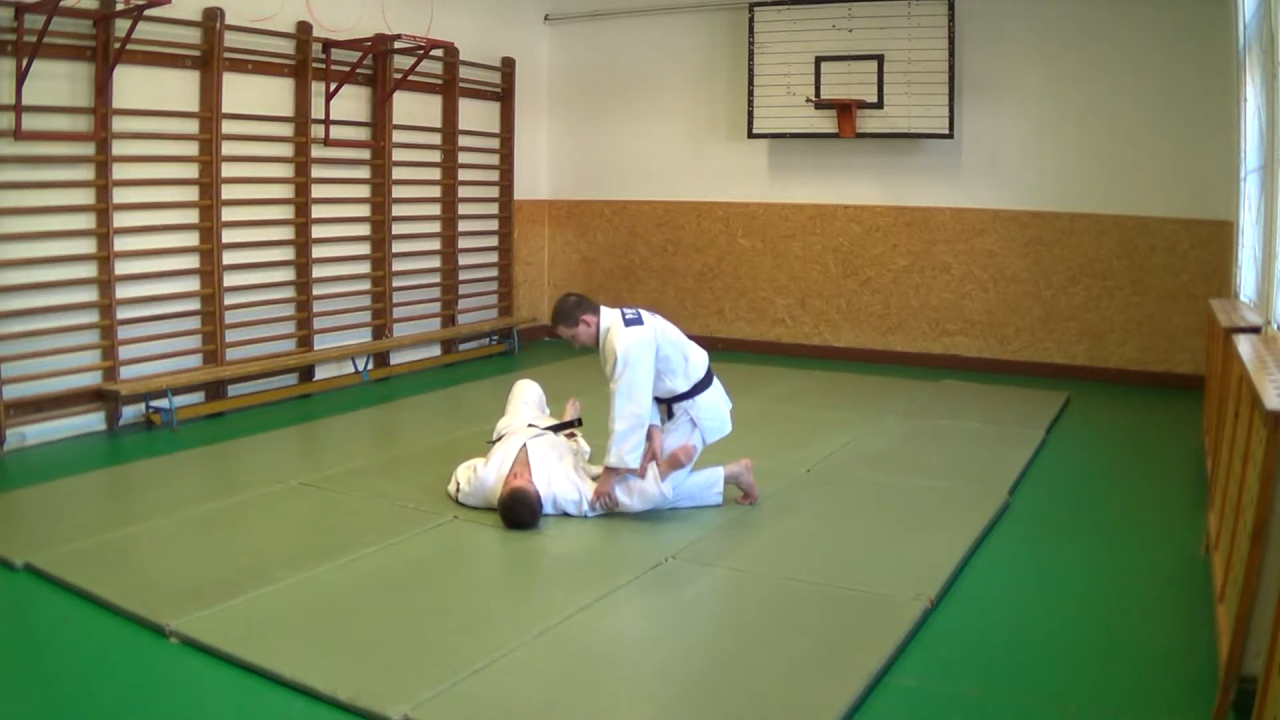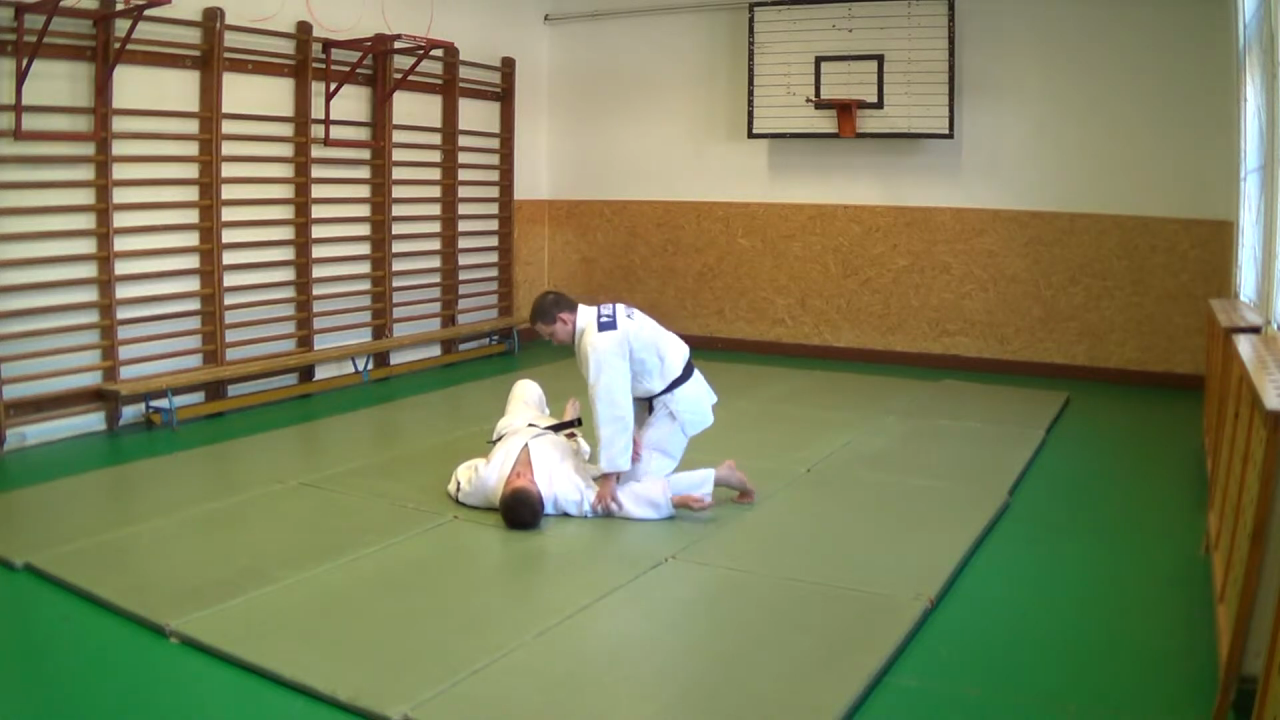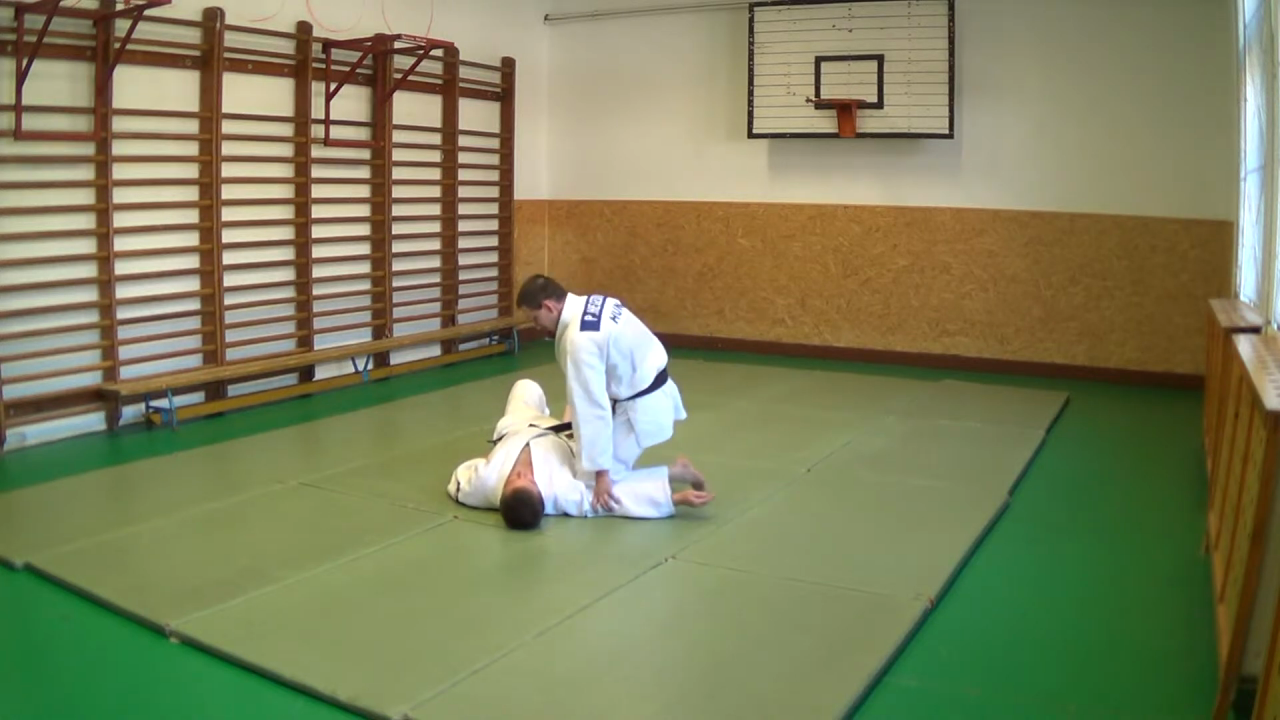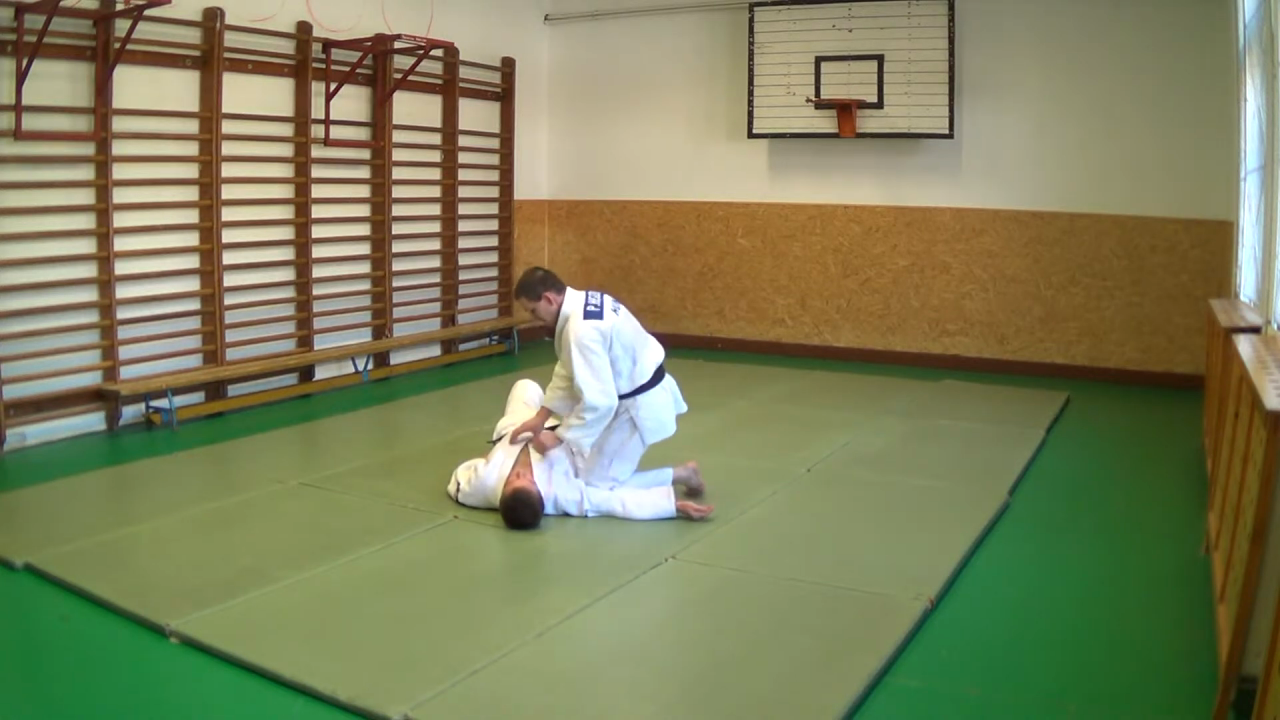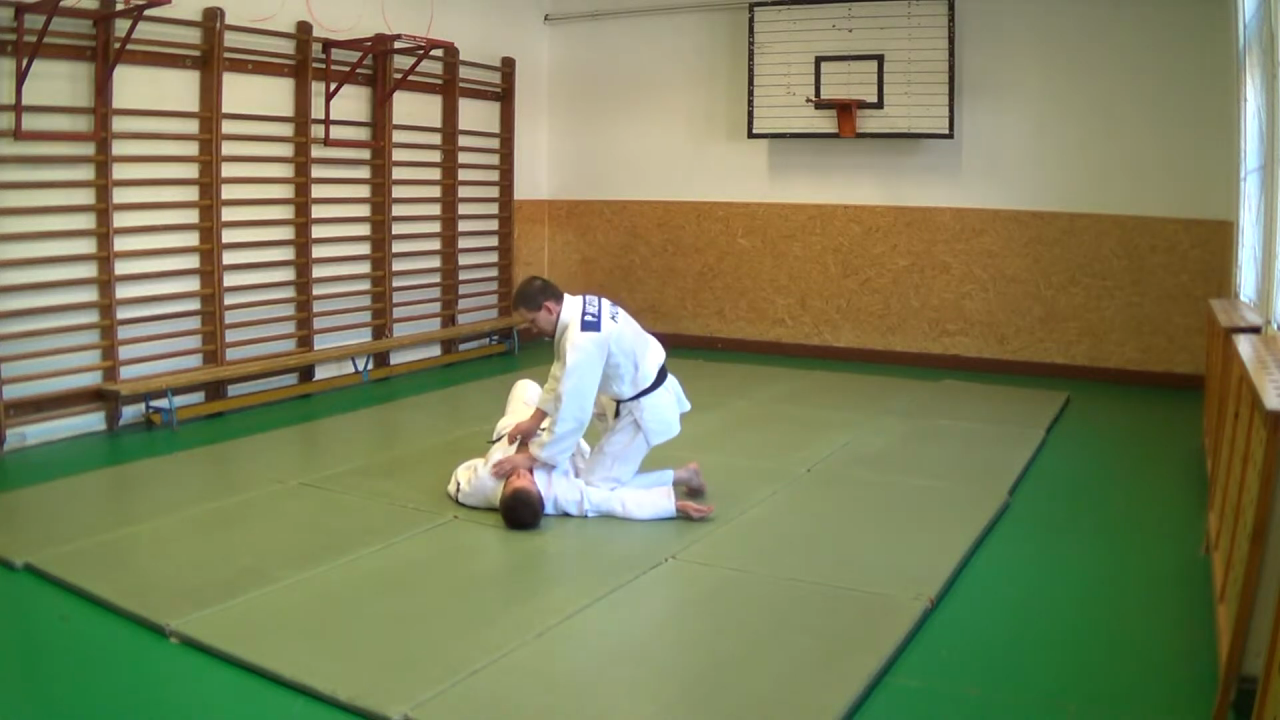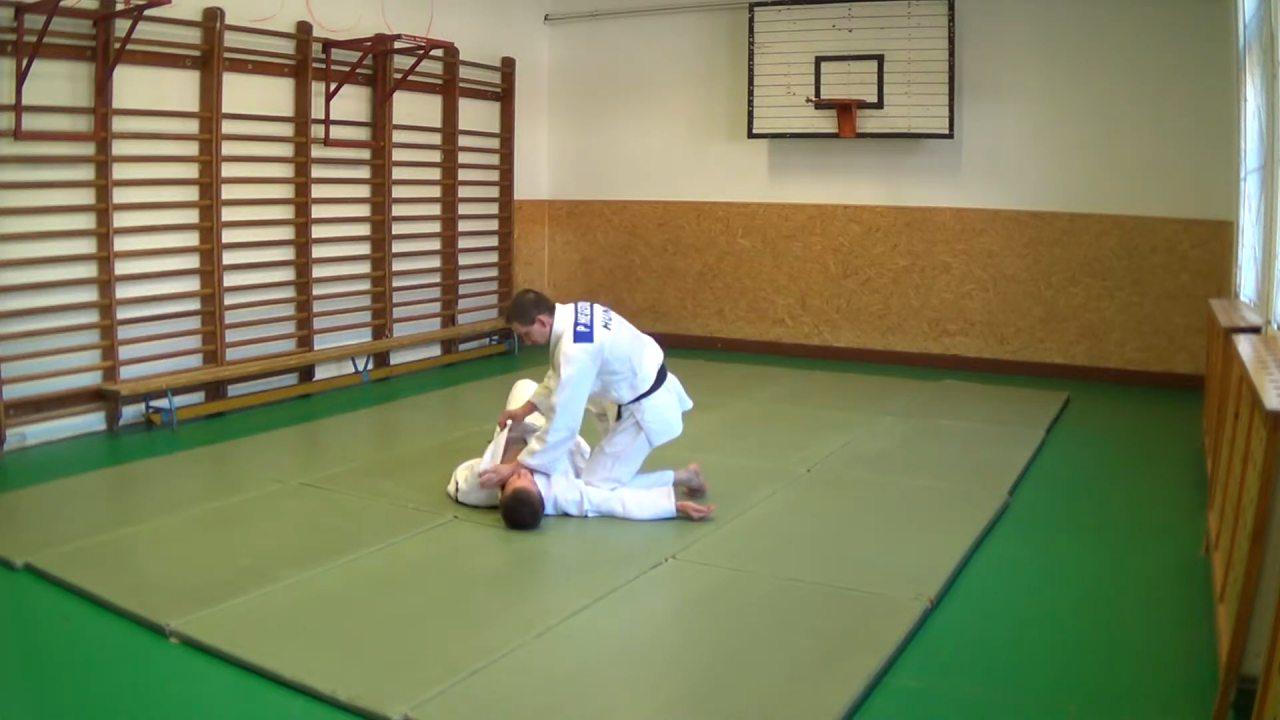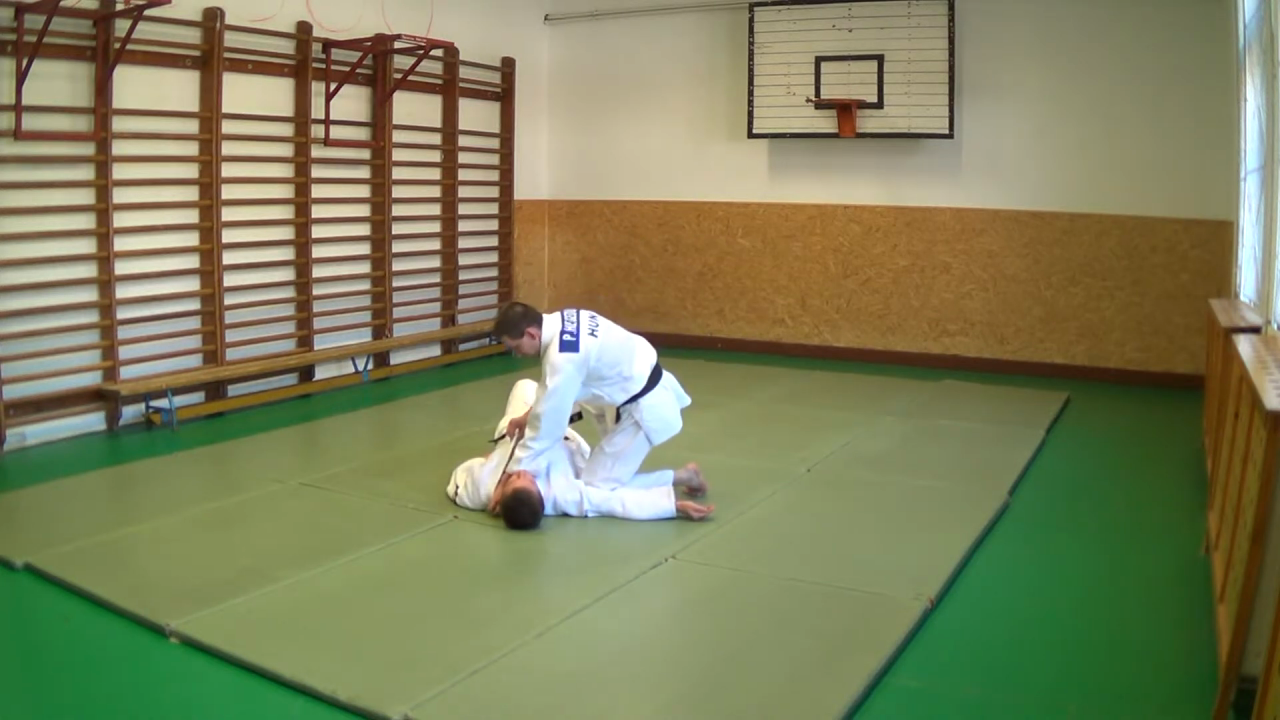
dt=0.3s
person 1, frame 1
left shoulder: (482, 485)
right shoulder: (562, 495)
left elbow: (459, 480)
right elbow: (623, 496)
right wrist: (666, 468)
left hip: (513, 436)
right hip: (555, 443)
left knee: (526, 386)
person 1, frame 2
left shoulder: (482, 485)
right shoulder: (562, 495)
left elbow: (458, 482)
right elbow: (619, 499)
right wrist: (676, 500)
right hip: (556, 443)
left knee: (526, 388)
person 1, frame 3
left shoulder: (482, 485)
right shoulder: (560, 495)
left elbow: (458, 482)
right elbow: (617, 498)
right wrist: (674, 497)
right hip: (556, 445)
left knee: (527, 387)
person 1, frame 4
left shoulder: (482, 486)
right shoulder: (559, 496)
left elbow: (458, 480)
right elbow: (618, 500)
right wrist: (676, 504)
left knee: (526, 387)
person 1, frame 5
left shoulder: (480, 488)
right shoulder: (559, 495)
left elbow: (458, 482)
right elbow: (618, 500)
right wrist: (676, 505)
left knee: (527, 386)
person 1, frame 6
left shoulder: (478, 489)
right shoulder: (558, 495)
left elbow: (458, 484)
right elbow: (619, 500)
right wrist: (676, 505)
left knee: (526, 386)
person 1, frame 7
left shoulder: (478, 489)
right shoulder: (558, 496)
left elbow: (458, 481)
right elbow: (618, 500)
right wrist: (676, 505)
left knee: (527, 386)
person 2, frame 1
left shoulder: (627, 341)
right shoulder: (617, 321)
left elbow: (629, 409)
right elbow: (640, 393)
left wrist: (610, 473)
right wrist: (655, 432)
left hip: (695, 408)
right hip: (676, 397)
left ankle: (735, 472)
person 2, frame 2
left shoulder: (599, 343)
right shoulder: (598, 317)
left elbow: (611, 410)
left wrist: (609, 478)
right wrist: (631, 430)
left hip: (676, 401)
right hip: (668, 391)
person 2, frame 3
left shoulder: (579, 340)
right shoulder: (591, 304)
left elbow: (593, 410)
left wrist: (600, 474)
right wrist: (576, 414)
left hip: (641, 408)
right hip: (652, 395)
left knee: (600, 494)
person 2, frame 4
left shoulder: (581, 330)
right shoulder: (584, 302)
left elbow: (599, 401)
right elbow: (568, 372)
left wrist: (558, 437)
right wrist: (540, 417)
left hip: (641, 406)
right hip: (648, 394)
left knee: (597, 487)
person 2, frame 5
left shoulder: (582, 340)
right shoulder: (580, 305)
left elbow: (571, 412)
right elbow: (562, 375)
left wrist: (530, 457)
right wrist: (534, 422)
left hip: (645, 408)
right hip: (649, 396)
left knee: (597, 487)
person 2, frame 6
left shoulder: (575, 350)
right shoulder: (573, 313)
left elbow: (563, 421)
right elbow: (558, 379)
left wrist: (516, 467)
right wrist: (524, 411)
left hip: (647, 409)
right hip: (651, 392)
left knee: (596, 487)
person 2, frame 7
left shoulder: (563, 359)
right shoulder: (559, 320)
left elbow: (546, 427)
right wrist: (530, 415)
left hip: (646, 409)
left knee: (596, 487)
